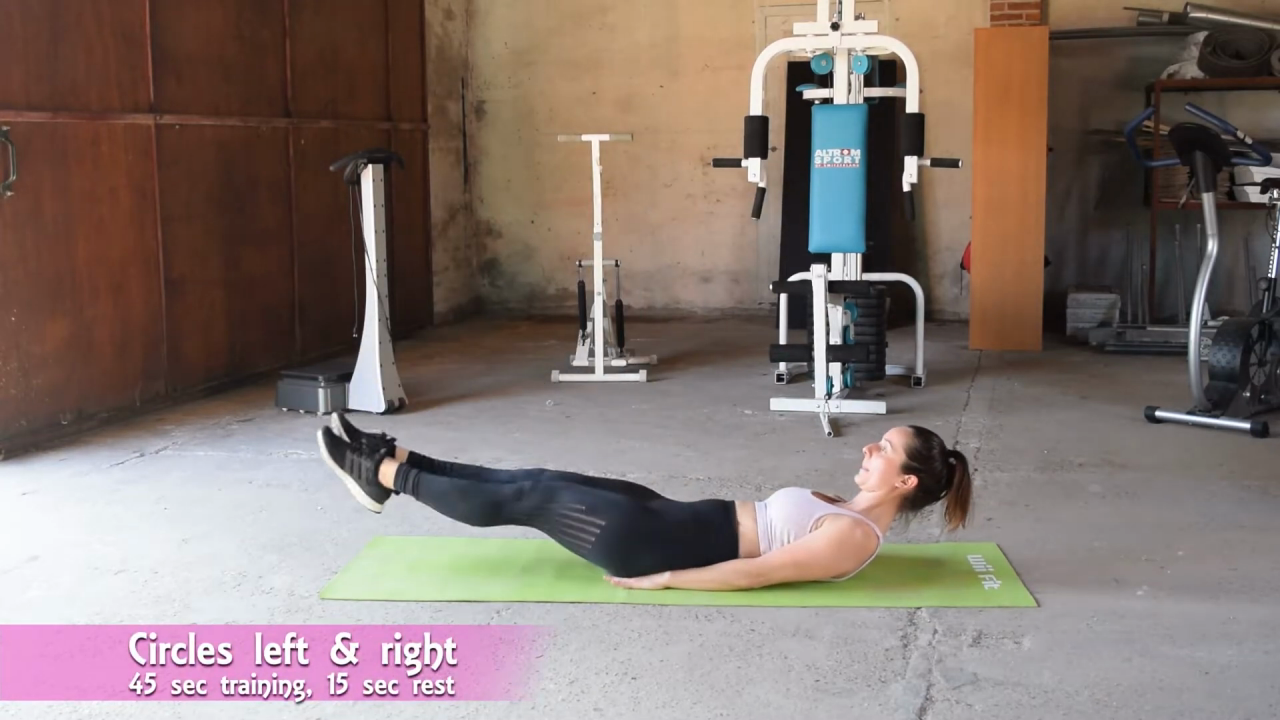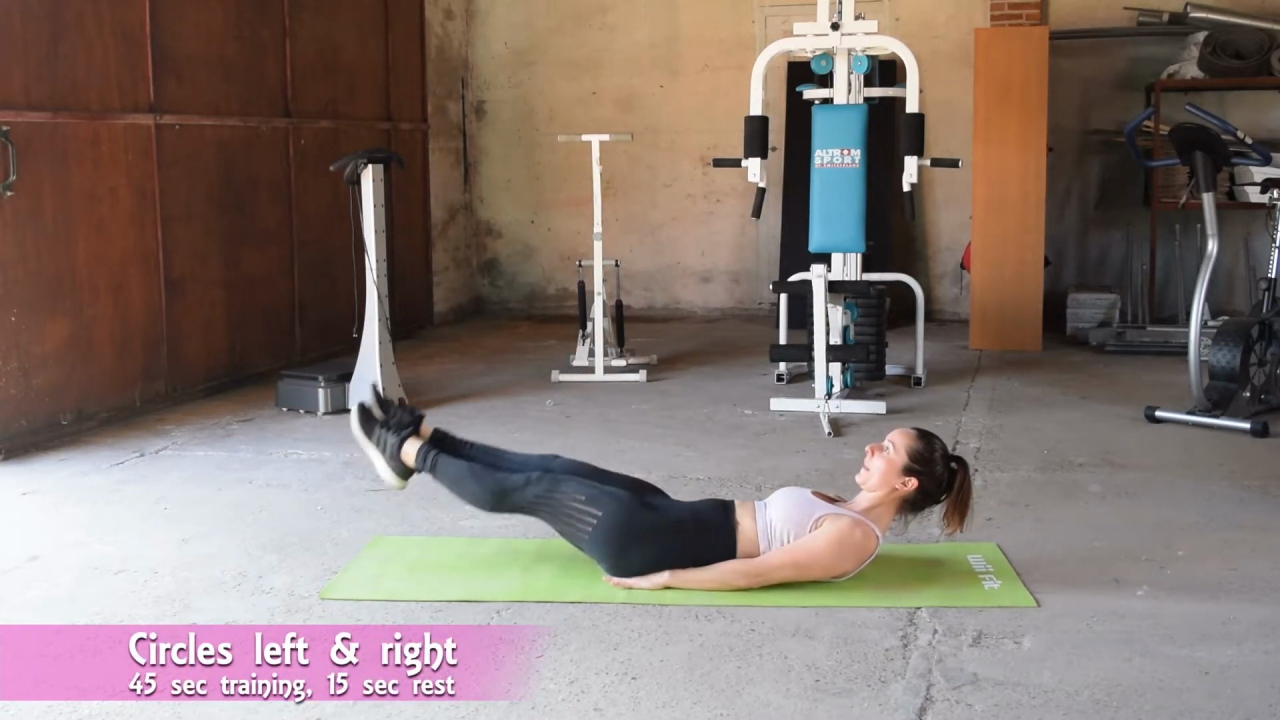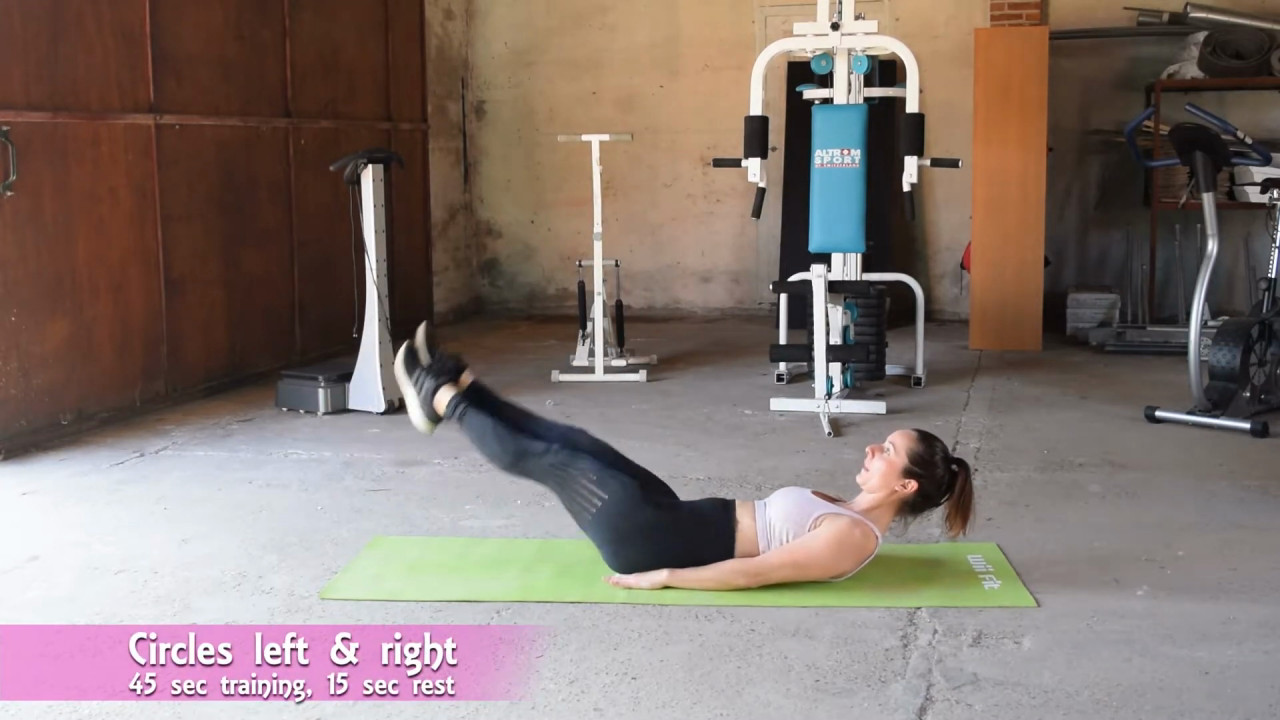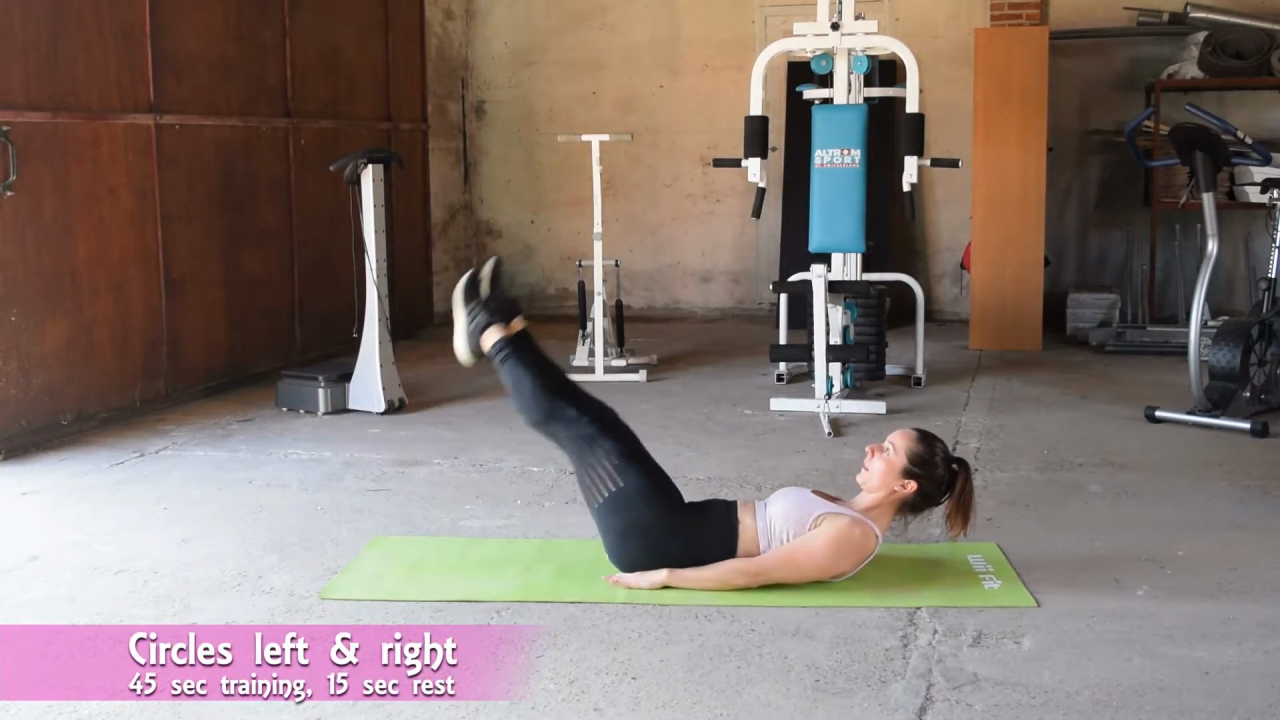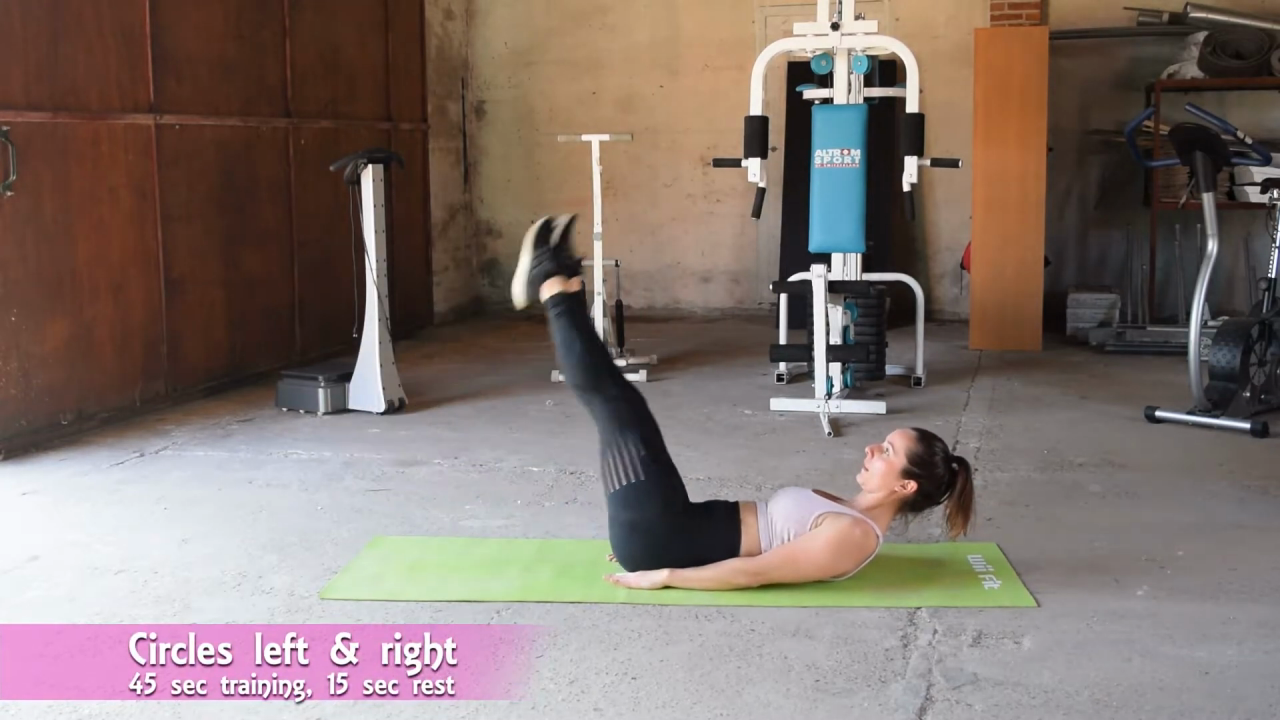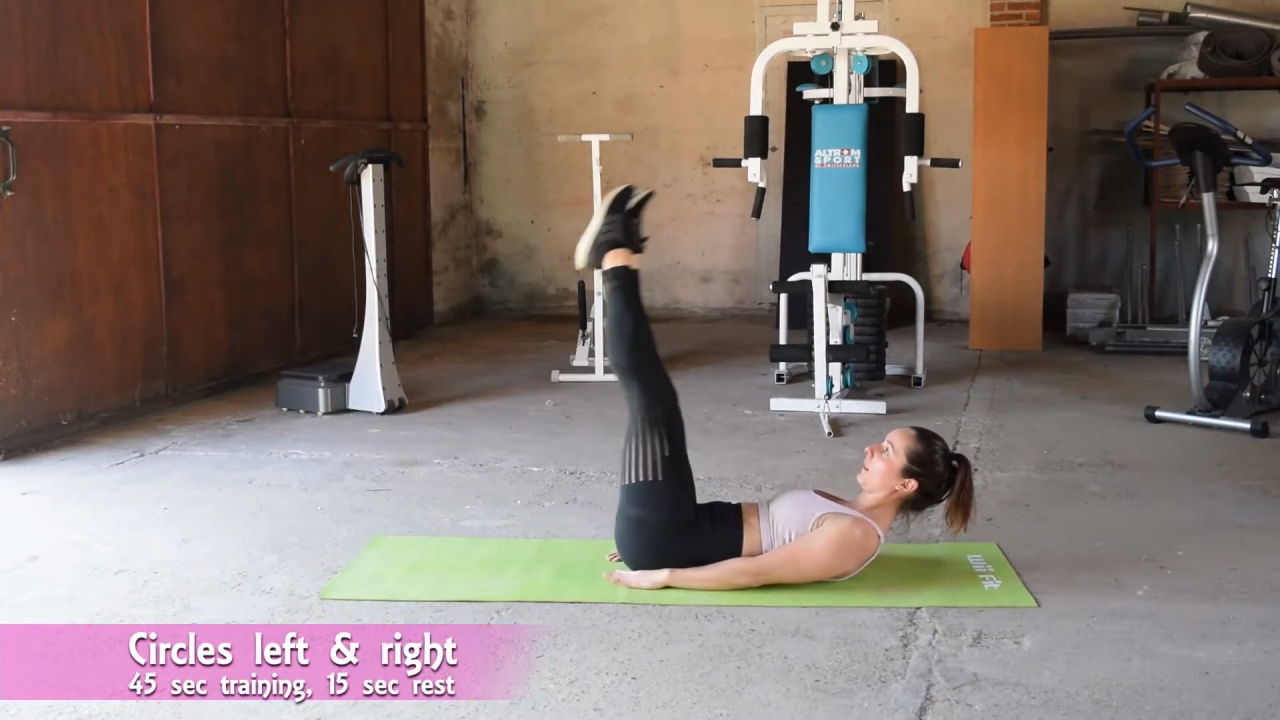
dt=0.1s
person 1, frame 1
left shoulder: (853, 538)
right shoulder: (851, 510)
left elbow: (754, 571)
left wrist: (657, 580)
left hip: (678, 544)
right hip: (681, 519)
left knee: (531, 500)
right knee: (545, 484)
left ankle: (388, 472)
right ankle: (394, 465)
person 1, frame 2
left shoulder: (853, 537)
right shoulder: (850, 511)
left elbow: (758, 571)
left wrist: (661, 579)
left hip: (665, 543)
right hip: (686, 518)
left knee: (538, 488)
right knee: (556, 471)
left ankle: (411, 451)
right ankle: (418, 440)
person 1, frame 3
left shoulder: (845, 545)
right shoulder: (858, 512)
left elbow: (762, 569)
left wrist: (665, 576)
left hip: (664, 536)
right hip: (686, 523)
left knee: (553, 459)
right knee: (574, 445)
left ankle: (445, 399)
right ankle: (457, 390)
person 1, frame 4
left shoulder: (851, 538)
right shoulder: (854, 513)
left elbow: (754, 574)
left wrist: (661, 577)
left hip: (667, 542)
right hip: (691, 527)
left knee: (576, 428)
right knee: (599, 423)
left ankle: (490, 335)
right ankle: (504, 326)
person 1, frame 5
left shoulder: (852, 539)
right shoulder: (853, 515)
left elbow: (753, 572)
left wrist: (660, 576)
left hip: (657, 544)
right hip: (684, 529)
left knee: (615, 405)
right knee: (620, 404)
left ankle: (554, 284)
person 1, frame 6
left shoulder: (855, 536)
right shoulder: (855, 512)
left elbow: (758, 572)
left wrist: (658, 576)
left hip: (667, 543)
right hip: (691, 533)
left knee: (648, 391)
left ankle: (616, 256)
